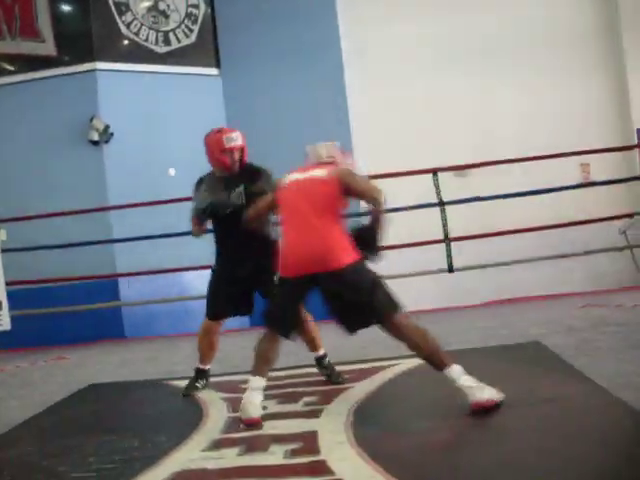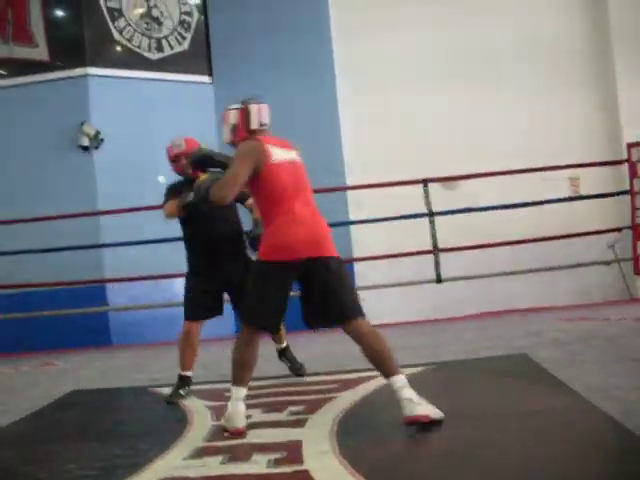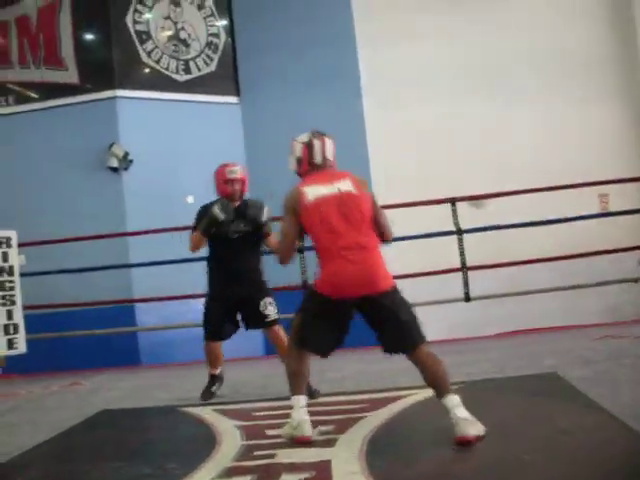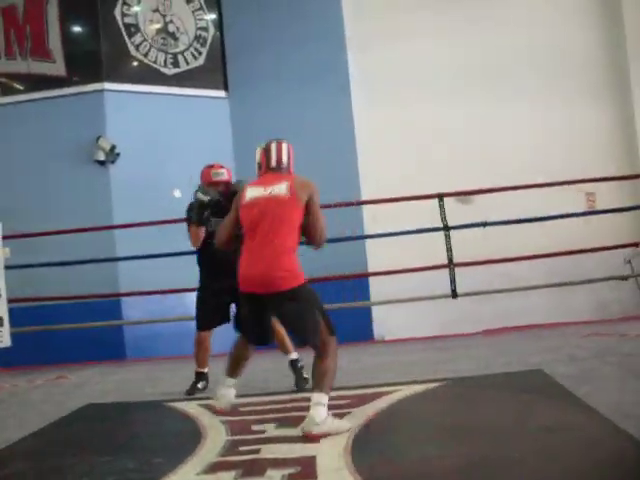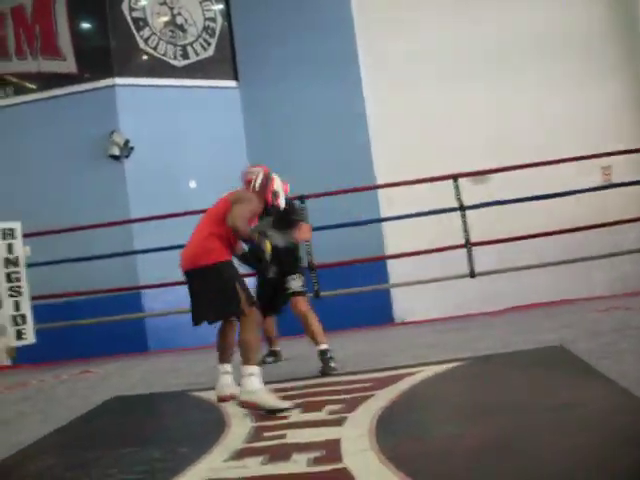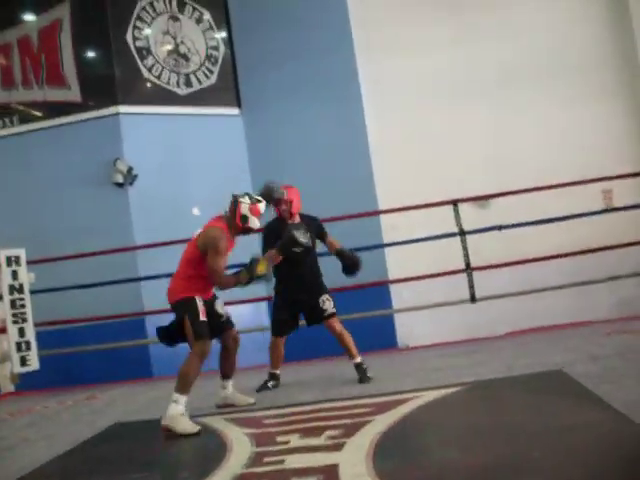
dt=0.4s
person 1, frame 1
left shoulder: (287, 181)
right shoulder: (340, 172)
left elbow: (250, 218)
right elbow: (375, 197)
right wrist: (371, 234)
left hip: (295, 262)
right hip: (335, 257)
left knee: (274, 330)
right knee: (398, 323)
left ankle: (252, 402)
right ankle: (469, 387)
person 1, frame 2
left shoulder: (251, 149)
right shoulder: (289, 149)
left elbow: (223, 197)
left wrist: (205, 185)
left hip: (279, 248)
right hip: (319, 242)
left knee: (250, 330)
right knee: (356, 323)
left ankle: (236, 410)
right ankle: (410, 400)
person 1, frame 3
left shoulder: (296, 196)
right shoulder: (356, 182)
left elbow: (284, 256)
right elbow: (386, 234)
left wrist: (281, 231)
left hip: (333, 283)
right hip: (374, 278)
left knee: (297, 346)
right knee: (417, 349)
left ankle: (299, 421)
right ankle: (461, 419)
person 1, frame 4
left shoulder: (245, 192)
right shoulder: (304, 187)
left elbow: (221, 241)
right elbow: (318, 239)
left hip: (249, 278)
right hip: (285, 277)
left knee: (247, 338)
right knee: (326, 343)
left ankle: (224, 395)
right ankle: (318, 417)
person 1, frame 5
left shoulder: (237, 197)
right shoulder: (251, 199)
right elbow: (234, 224)
right wrist: (258, 241)
left hip: (192, 259)
right hip: (210, 259)
left knee: (229, 318)
right knee: (250, 315)
left ankle: (225, 384)
right ankle: (253, 388)
person 1, frame 6
left shoulder: (224, 225)
right shoulder: (218, 235)
right elbow: (219, 281)
right wrist: (248, 274)
left hip: (202, 292)
right hip: (187, 293)
left knee: (231, 337)
right knee: (201, 348)
left ankle: (227, 393)
right ankle: (174, 413)
person 2, frame 1
left shoulder: (255, 174)
right shoulder: (206, 184)
right elbow: (197, 230)
right wrist: (200, 213)
left hip: (264, 255)
right hip: (229, 262)
left knee: (294, 306)
right knee: (211, 323)
left ankle: (323, 361)
right ankle: (201, 373)
person 2, frame 2
right shoulder: (177, 189)
left elbow: (253, 204)
right elbow: (169, 212)
left wrist: (259, 224)
right wrist: (194, 196)
left hip: (237, 259)
right hip: (202, 266)
right knee: (191, 325)
left ankle: (284, 351)
right ankle: (184, 380)
person 2, frame 3
left shoulder: (254, 208)
right shoulder: (209, 210)
left elbow: (274, 245)
right elbow: (194, 246)
left wrist: (262, 226)
right wrist: (210, 223)
left hip: (252, 282)
right hip: (221, 286)
left knee: (275, 330)
right knee: (212, 341)
right ankle: (215, 377)
person 2, frame 4
left shoulder: (236, 201)
right shoulder: (197, 208)
right elbow: (195, 242)
right wrist: (201, 211)
right hip: (212, 279)
right knee: (203, 332)
left ankle: (296, 364)
right ankle: (201, 376)
person 2, frame 5
left shoulder: (286, 205)
left elbow: (305, 233)
left hip: (289, 266)
right hip: (267, 271)
left knee: (300, 306)
right knee: (265, 317)
left ankle: (325, 354)
right ankle: (274, 350)
person 2, frame 6
left shoulder: (311, 222)
right shoulder: (272, 228)
left elbow: (328, 241)
right elbow: (270, 260)
left wrist: (342, 253)
right wrist: (285, 244)
left hip: (313, 285)
right hip: (286, 290)
left knee: (334, 325)
right knee: (278, 337)
left ankle: (360, 366)
right ankle: (274, 376)
